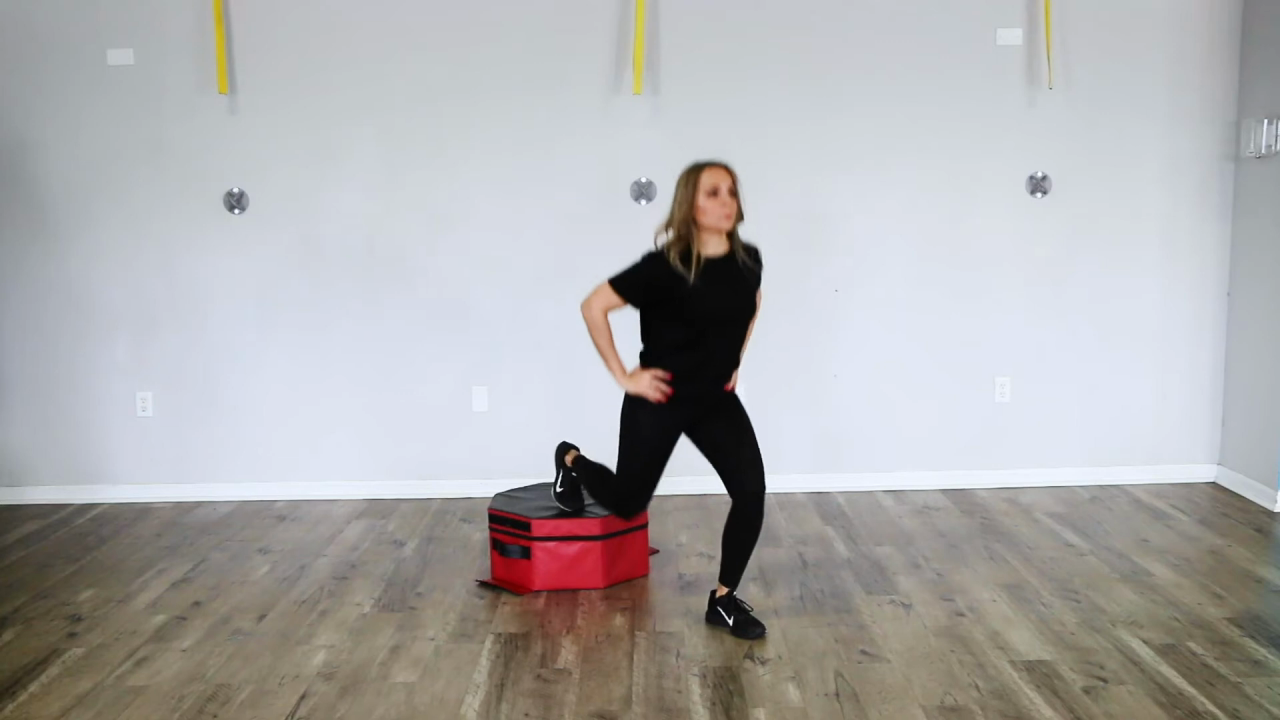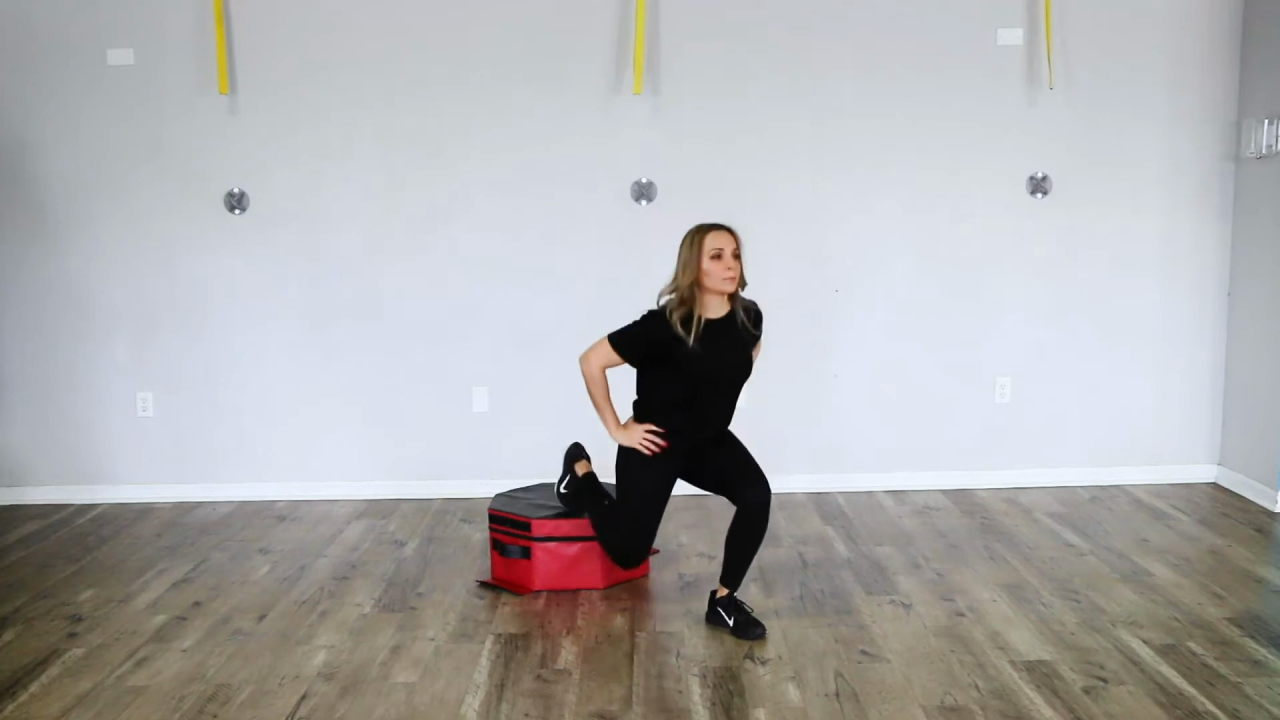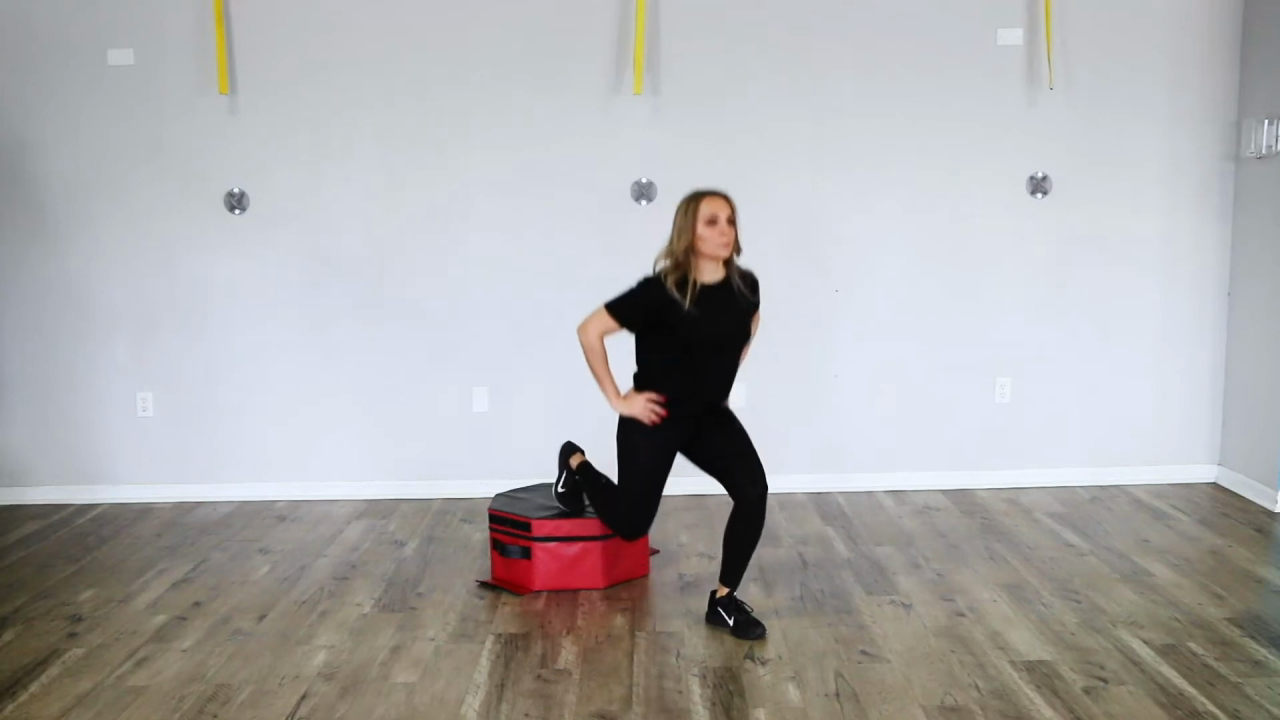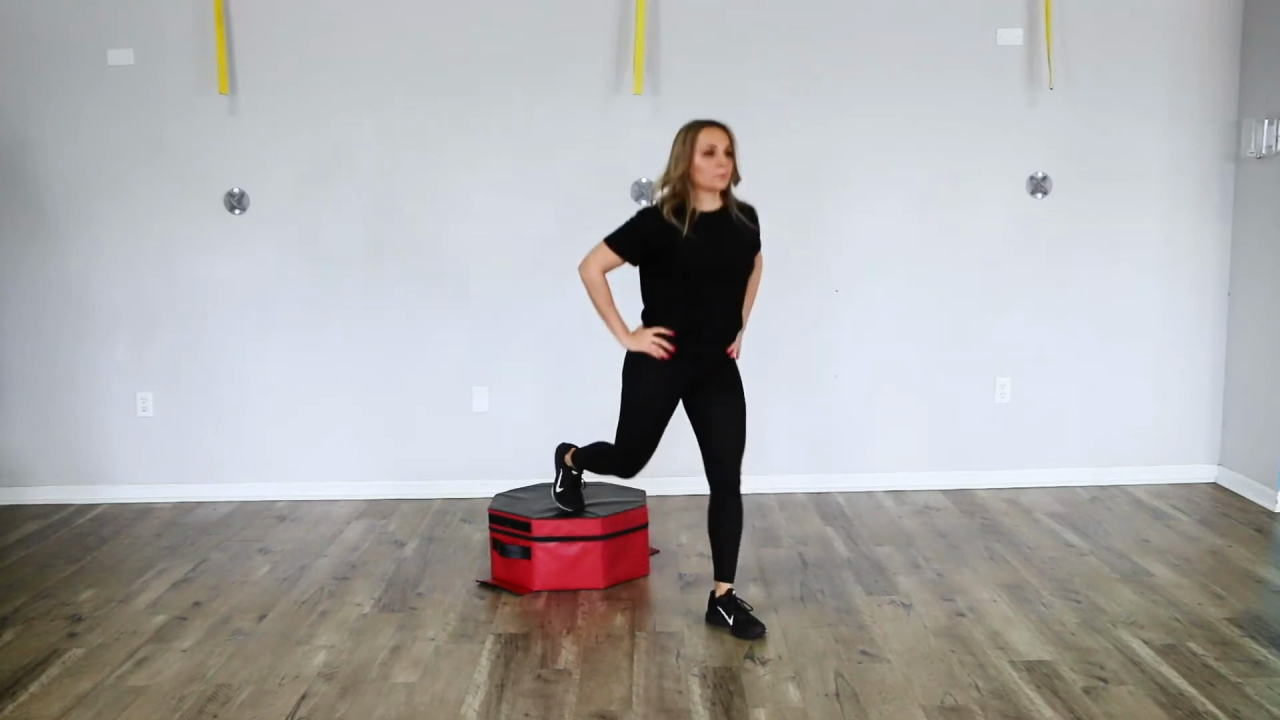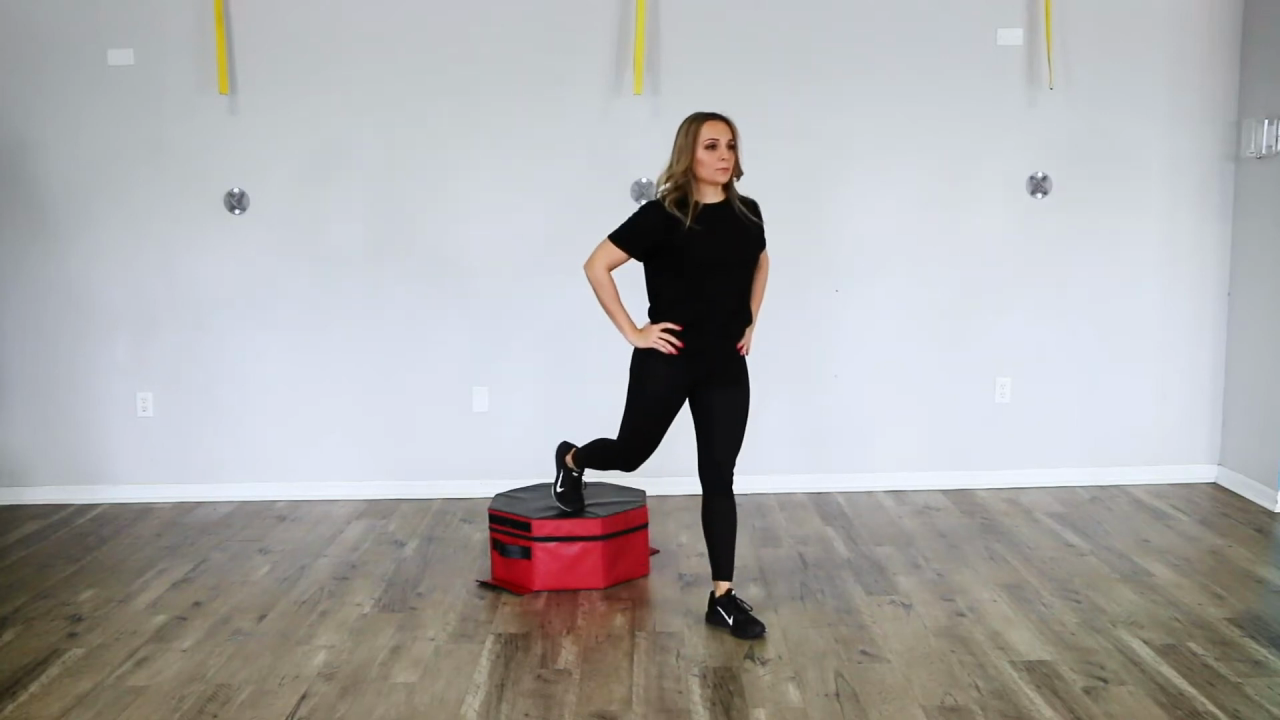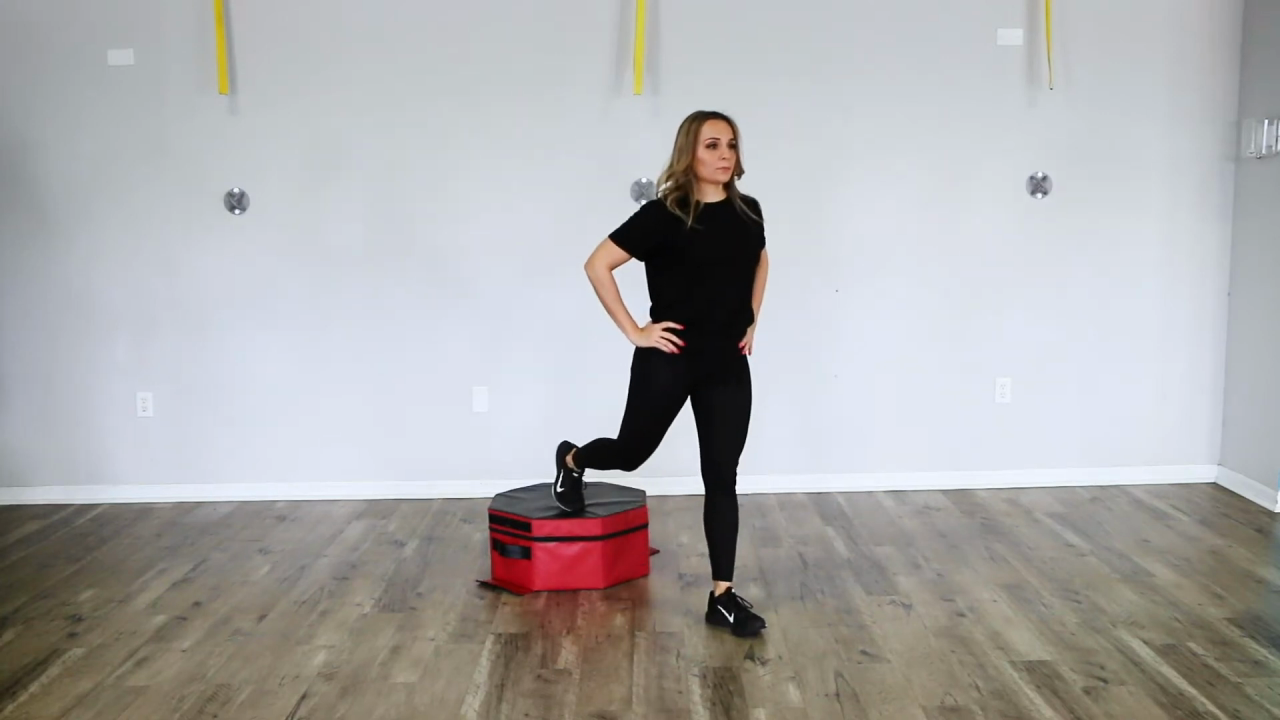
dt=0.3s
person 1, frame 1
left shoulder: (748, 260)
right shoulder: (665, 266)
right elbow: (594, 306)
right wrist: (623, 376)
left hip: (716, 401)
right hip: (660, 402)
left knee: (751, 491)
right knee: (628, 502)
left ankle: (724, 598)
right ankle: (571, 463)
person 1, frame 2
left shoulder: (749, 317)
right shoulder: (665, 325)
right elbow: (592, 361)
right wrist: (616, 428)
left hip: (710, 441)
right hip: (654, 445)
left knee: (757, 497)
right knee: (628, 552)
left ankle: (724, 600)
right ankle: (580, 469)
person 1, frame 3
left shoulder: (745, 287)
right shoulder: (661, 291)
right elbow: (590, 330)
left wrist: (718, 378)
right wrist: (617, 398)
left hip: (710, 415)
right hip: (655, 419)
left knee: (753, 491)
right knee: (630, 524)
left ankle: (724, 599)
right ankle: (575, 463)
person 1, frame 4
left shoulder: (744, 219)
right shoulder: (659, 222)
right elbow: (591, 268)
right wrist: (625, 335)
left hip: (718, 368)
right hip: (660, 363)
left knee: (726, 479)
right knee: (629, 461)
left ankle: (723, 598)
right ankle: (570, 461)
person 1, frame 5
left shoulder: (746, 213)
right shoulder: (663, 215)
left elbow: (759, 265)
right elbow: (596, 266)
left wrist: (750, 323)
right wrist: (632, 332)
left hip: (726, 365)
right hip: (668, 360)
left knee: (719, 478)
right knee: (631, 452)
left ankle: (723, 598)
right ankle: (570, 461)
person 1, frame 6
left shoulder: (748, 212)
right shoulder: (665, 215)
right elbow: (597, 265)
left wrist: (752, 322)
right wrist: (634, 332)
left hip: (728, 363)
right hip: (669, 359)
left knee: (722, 477)
right knee: (632, 453)
left ankle: (723, 597)
right ankle: (570, 462)
